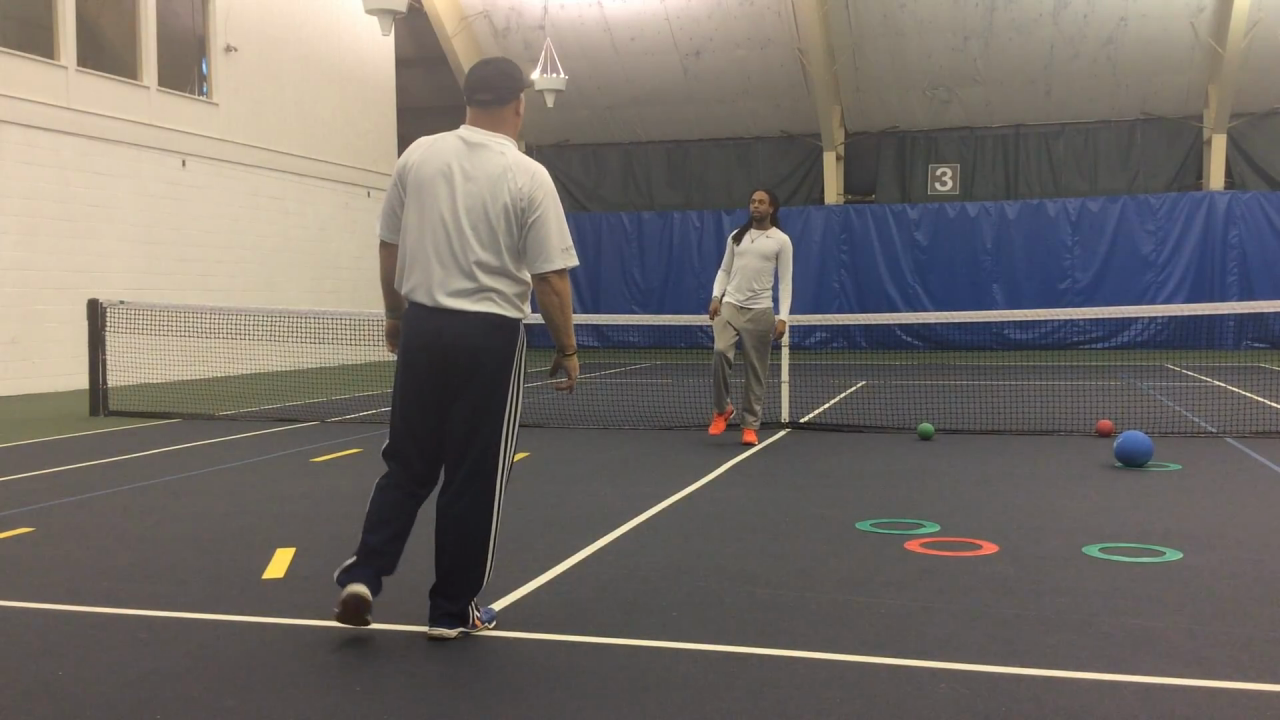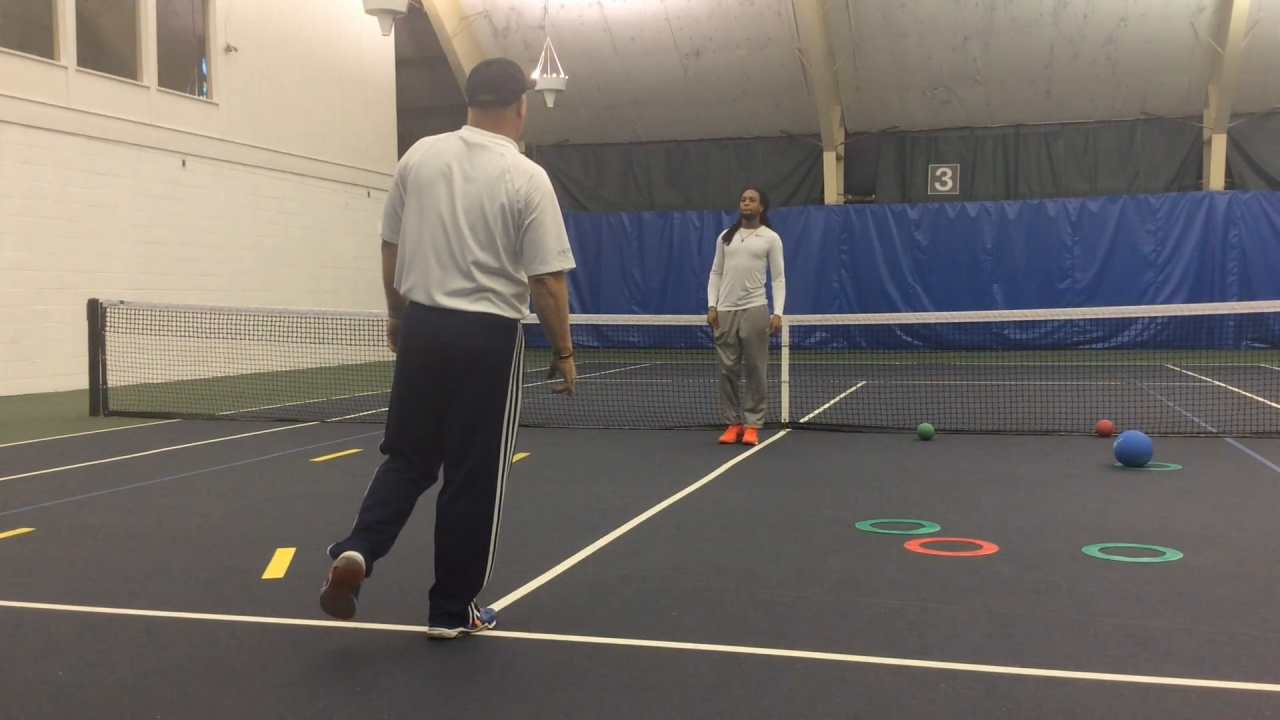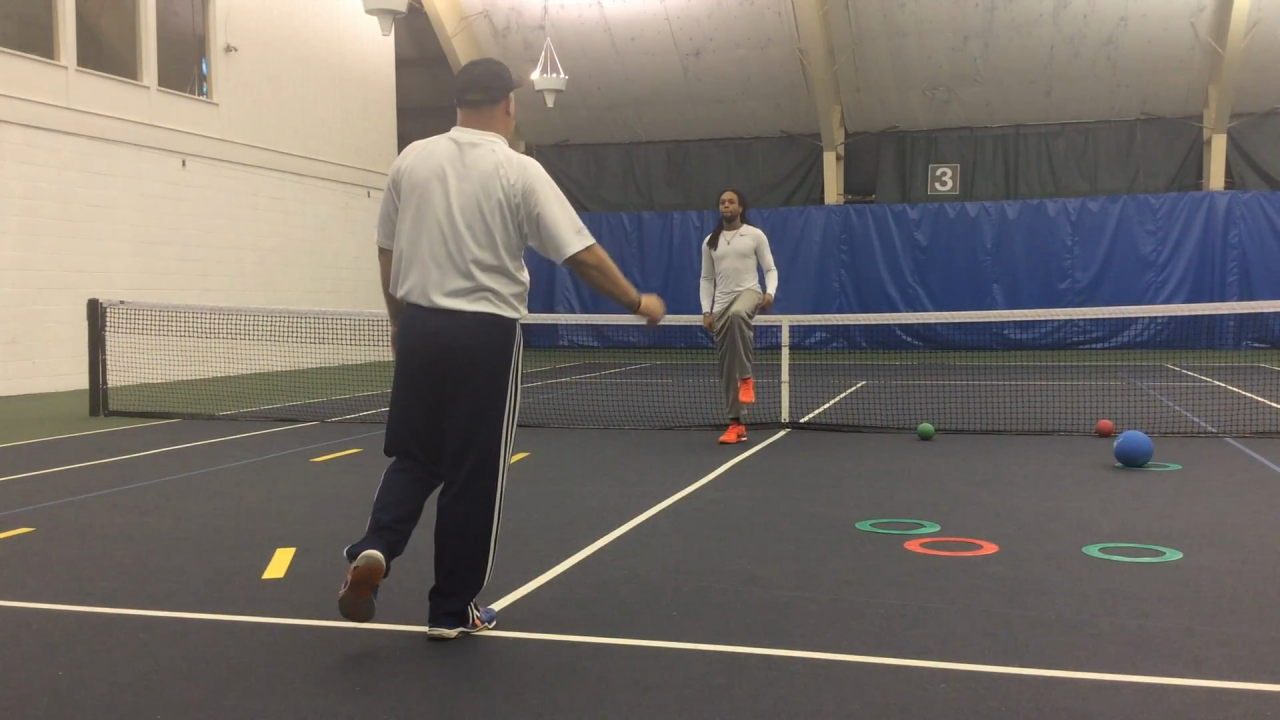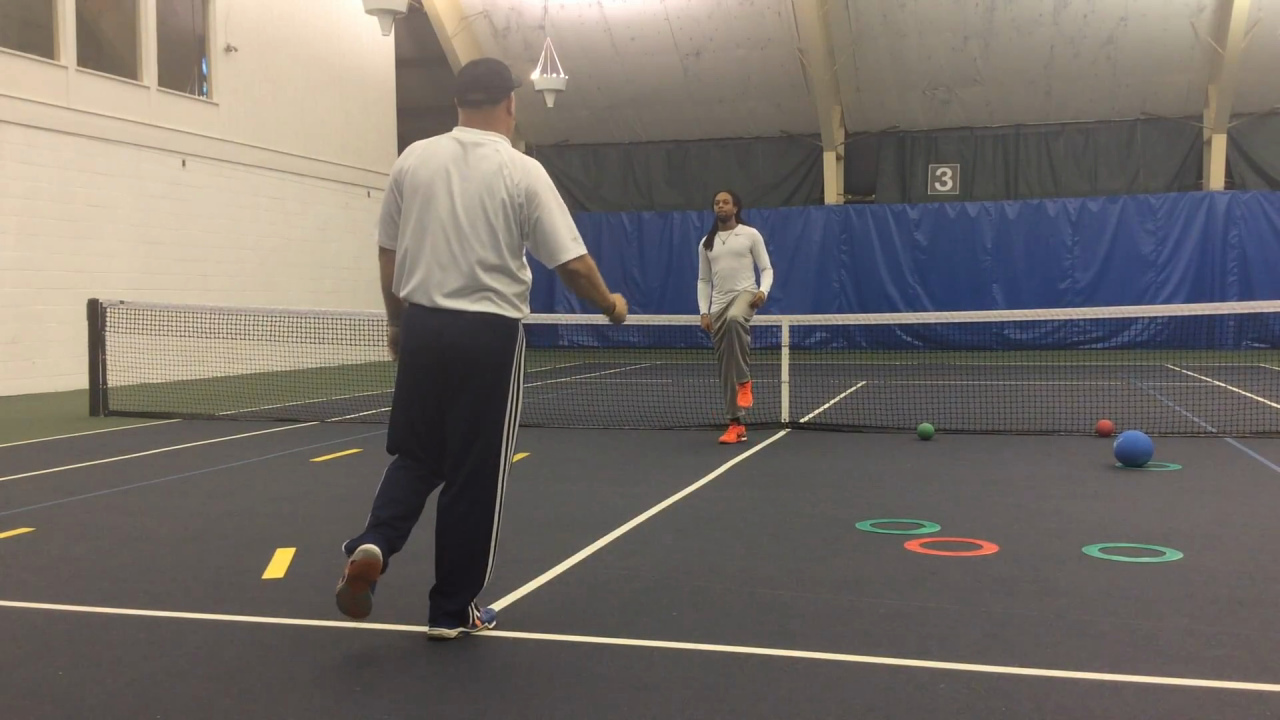
dt=0.5s
person 1, frame 1
left shoulder: (417, 156)
right shoulder: (528, 176)
left elbow: (389, 250)
right elbow: (551, 279)
left wrist: (395, 316)
right wrist: (567, 349)
left hip: (423, 328)
right hip: (489, 337)
left knee: (407, 466)
right knee: (473, 479)
left ankle: (363, 573)
right ankle: (452, 609)
person 1, frame 2
left shoulder: (418, 156)
right shoulder: (526, 177)
left elbow: (390, 247)
right elbow: (547, 281)
left wrist: (397, 315)
right wrist: (563, 353)
left hip: (422, 326)
right hip: (487, 336)
left knee: (407, 459)
right knee: (472, 478)
left ankle: (357, 552)
right ankle: (452, 609)
person 1, frame 3
left shoulder: (410, 159)
right shoulder: (519, 171)
left elbow: (387, 254)
right elbow: (583, 255)
left wrist: (400, 320)
right wrist: (639, 301)
left hip: (420, 328)
right hip: (485, 334)
left knee: (413, 458)
right knee: (473, 478)
left ankle: (373, 549)
right ankle: (452, 609)
person 1, frame 4
left shoulder: (413, 159)
right shoulder: (522, 172)
left elbow: (388, 254)
right elbow: (572, 265)
left wrist: (397, 322)
right wrist: (611, 305)
left hip: (423, 328)
right hip: (488, 335)
left knee: (415, 457)
right knee: (474, 478)
left ankle: (371, 546)
right ankle: (452, 609)
person 2, frame 1
left shoulder: (782, 240)
right shoulder: (736, 236)
left elbow: (785, 281)
right elbow: (724, 270)
left wrist: (782, 317)
right wrist: (716, 297)
left hip: (760, 311)
right hip: (730, 305)
left knee: (756, 370)
right knee: (721, 352)
left ankle: (750, 426)
right ankle: (722, 410)
person 2, frame 2
left shoulder: (771, 238)
right shoulder: (725, 236)
left elbow: (778, 277)
right elbow: (716, 273)
left wrist: (778, 313)
right wrist: (712, 306)
left hip: (755, 308)
right hip: (725, 309)
left knee: (755, 368)
right knee: (727, 368)
left ankle: (752, 425)
right ankle: (735, 424)
person 2, frame 3
left shoulder: (755, 235)
right shoulder: (710, 241)
left elbow: (770, 269)
right elbow: (706, 279)
left wrist: (770, 292)
right wrist: (706, 311)
left hip: (748, 293)
right hip: (721, 306)
left knee: (738, 315)
right knee: (726, 366)
left ankle: (746, 377)
right ankle: (736, 424)
person 2, frame 4
left shoulder: (751, 235)
right shoulder: (706, 242)
left elbow: (766, 268)
right elbow: (703, 280)
left wrist: (763, 291)
right wrist: (704, 312)
left hip: (745, 295)
right hip: (718, 307)
left knee: (735, 319)
right knee: (725, 367)
left ankle: (745, 381)
right ankle: (736, 424)
